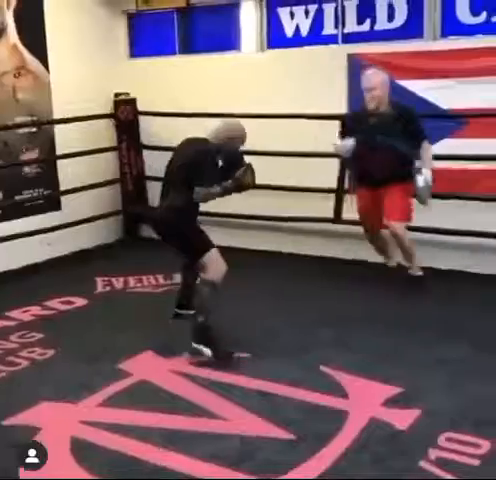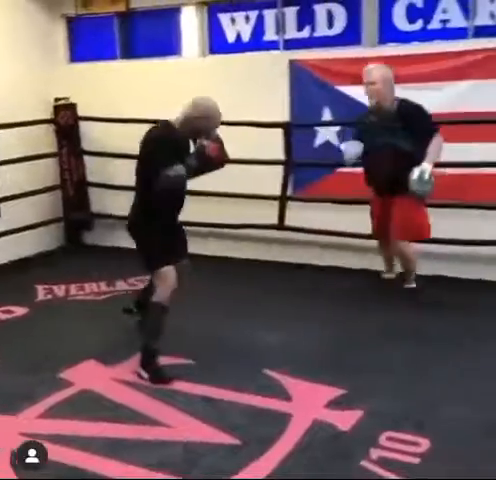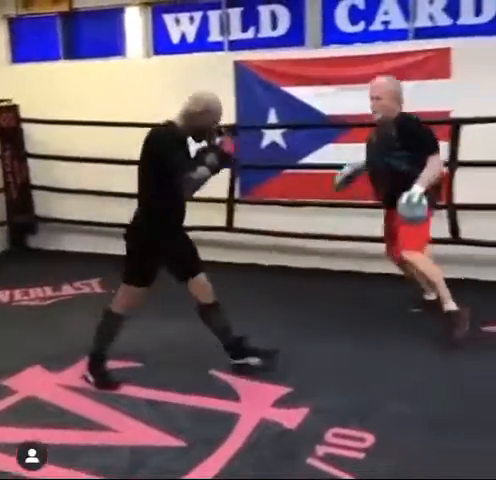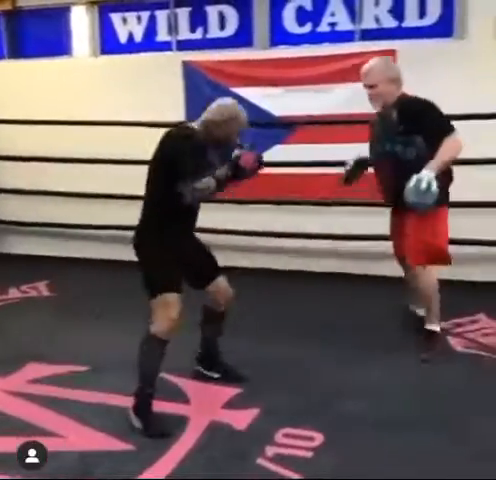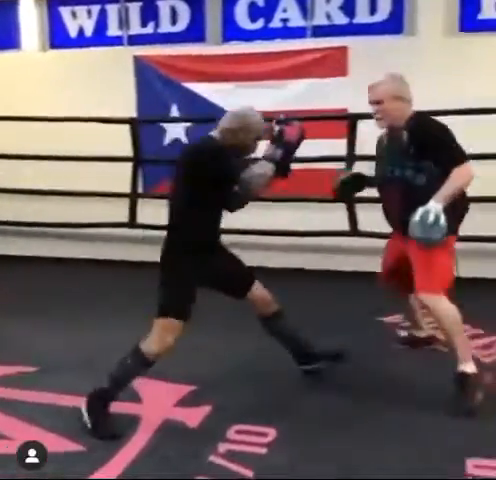
dt=0.3s
person 1, frame 1
left shoulder: (190, 144)
right shoulder: (208, 153)
right elbow: (200, 194)
left wrist: (226, 171)
right wrist: (232, 185)
left hip: (164, 215)
right hip: (177, 218)
left knee: (196, 257)
right knee: (216, 268)
left ankle: (184, 305)
right ankle: (203, 334)
person 1, frame 2
left shoulder: (180, 137)
right shoulder: (160, 136)
left elbow: (178, 173)
right elbow: (163, 180)
left wrist: (205, 159)
right wrist: (198, 160)
left hip: (167, 218)
right hip: (148, 221)
left knee: (169, 273)
right knee: (168, 284)
left ankle: (142, 309)
right ankle: (147, 361)
person 1, frame 3
left shoulder: (176, 137)
right shoulder: (165, 137)
right elbow: (187, 185)
left wrist: (207, 158)
right wrist: (215, 159)
left hip: (171, 230)
right hip: (148, 232)
left knee: (204, 292)
right knee: (128, 301)
left ankle: (237, 351)
right ankle: (95, 362)
person 1, frame 4
left shoulder: (197, 144)
right shoulder: (181, 140)
right elbow: (190, 193)
left wrist: (231, 167)
right wrist: (232, 171)
left hip: (181, 236)
right hip: (156, 240)
left knee: (221, 296)
right knee: (168, 318)
left ankle: (207, 362)
right ankle: (142, 402)
person 1, frame 5
left shoulder: (215, 153)
right shoulder: (209, 151)
left elbow: (233, 202)
right elbow: (252, 185)
left wrist: (272, 166)
right wrist: (279, 146)
left hip: (208, 249)
right hip: (182, 256)
left knee: (264, 301)
right knee: (164, 340)
left ankle: (305, 357)
right ankle: (99, 400)
person 2, frame 1
left shoulder: (404, 114)
right shoulder: (356, 117)
left elbow: (423, 143)
right elbow: (341, 146)
left wrist: (426, 169)
right wrist: (343, 147)
left hip: (398, 182)
right hip: (366, 183)
left knee: (394, 227)
right knee: (370, 228)
left ankle: (415, 270)
right ankle: (390, 261)
person 2, frame 2
left shoulder: (410, 111)
right shoulder: (366, 117)
left elbow: (436, 138)
right elbow: (360, 145)
left wrist: (427, 163)
right wrist: (353, 151)
left hip: (407, 188)
right hip: (381, 188)
left knee: (400, 240)
right knee: (383, 237)
left ankle: (410, 282)
right ankle: (389, 272)
person 2, frame 3
left shoulder: (412, 126)
right shoulder: (377, 130)
left elbow: (436, 161)
left wrist: (419, 187)
right wrist: (355, 170)
left hip: (413, 203)
right hip: (392, 203)
left knee: (412, 255)
right knee: (396, 254)
left ankle: (452, 310)
right ankle: (429, 296)
person 2, frame 4
left shoulder: (418, 108)
right shoulder: (379, 120)
left elbow: (453, 142)
left wrist: (430, 171)
right wrist: (364, 163)
right hip: (400, 201)
left knee: (419, 262)
right knee: (407, 260)
left ankle: (433, 328)
right ankle: (421, 309)
person 2, frame 5
left shoulder: (429, 130)
right shoulder: (385, 140)
left elbow: (464, 170)
left wrist: (438, 202)
right wrist: (363, 181)
left hip: (431, 229)
right hip: (405, 228)
left knee: (431, 296)
right knee: (395, 277)
left ankle: (468, 372)
